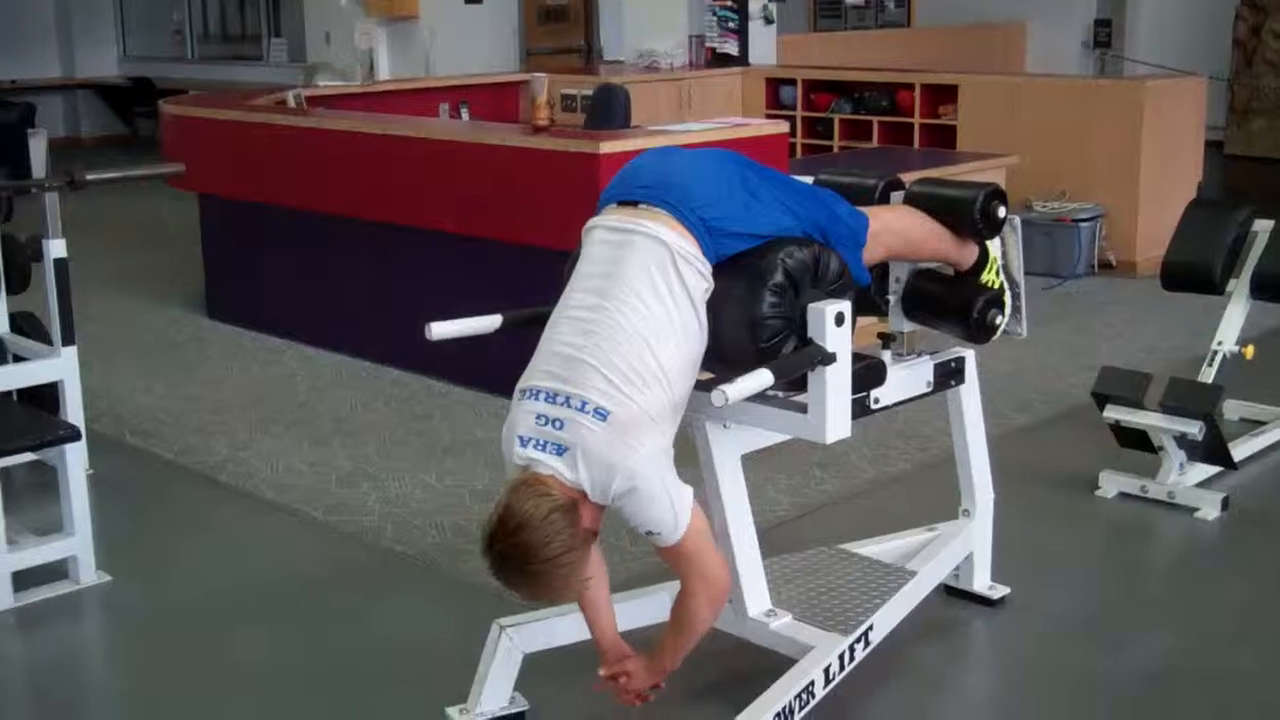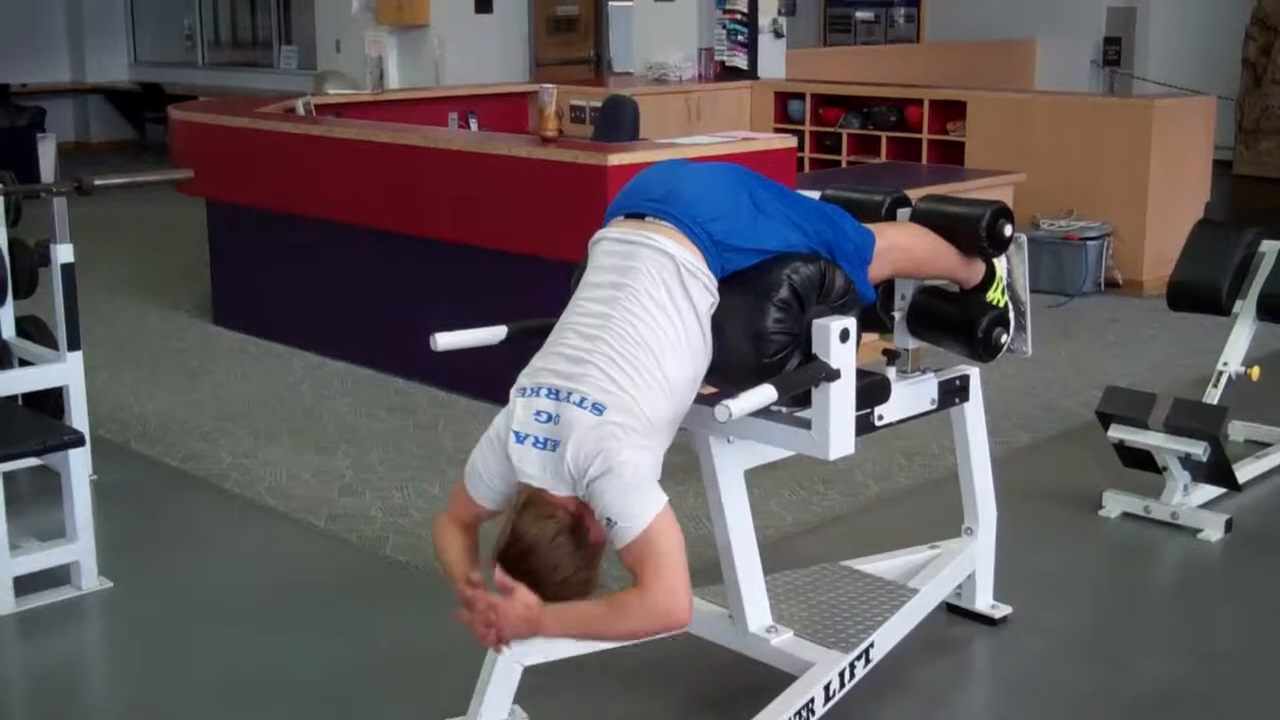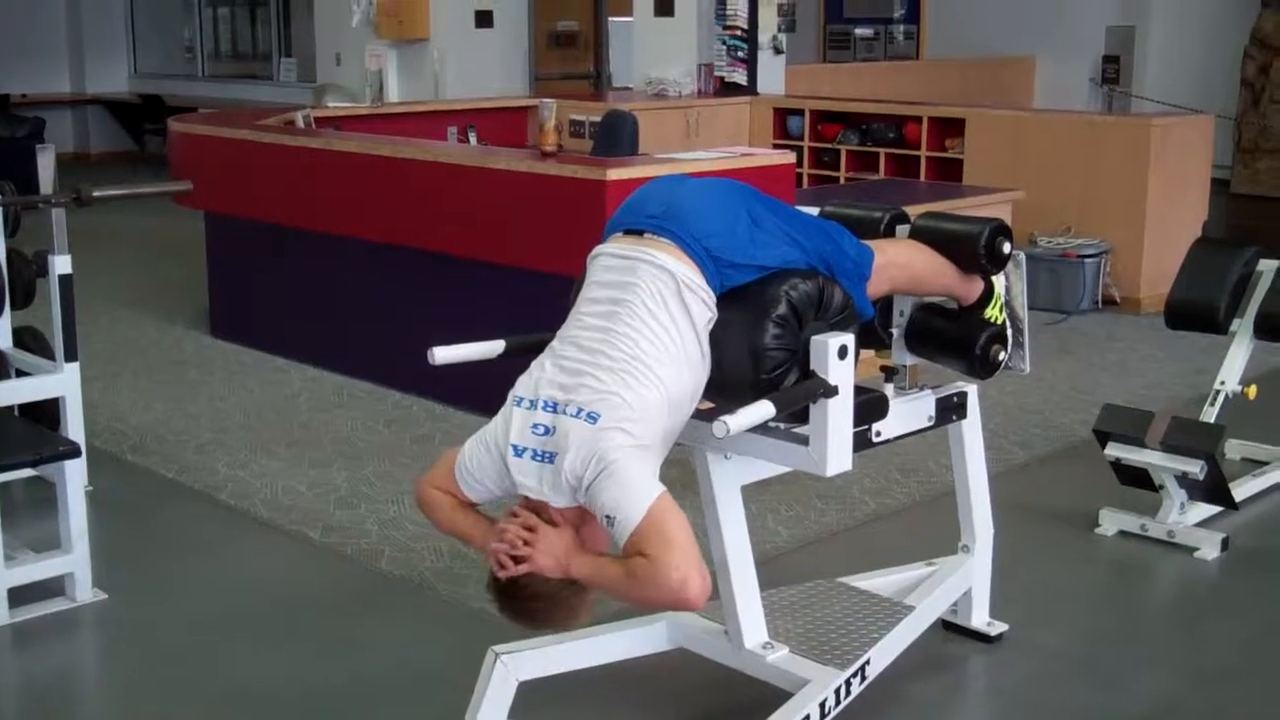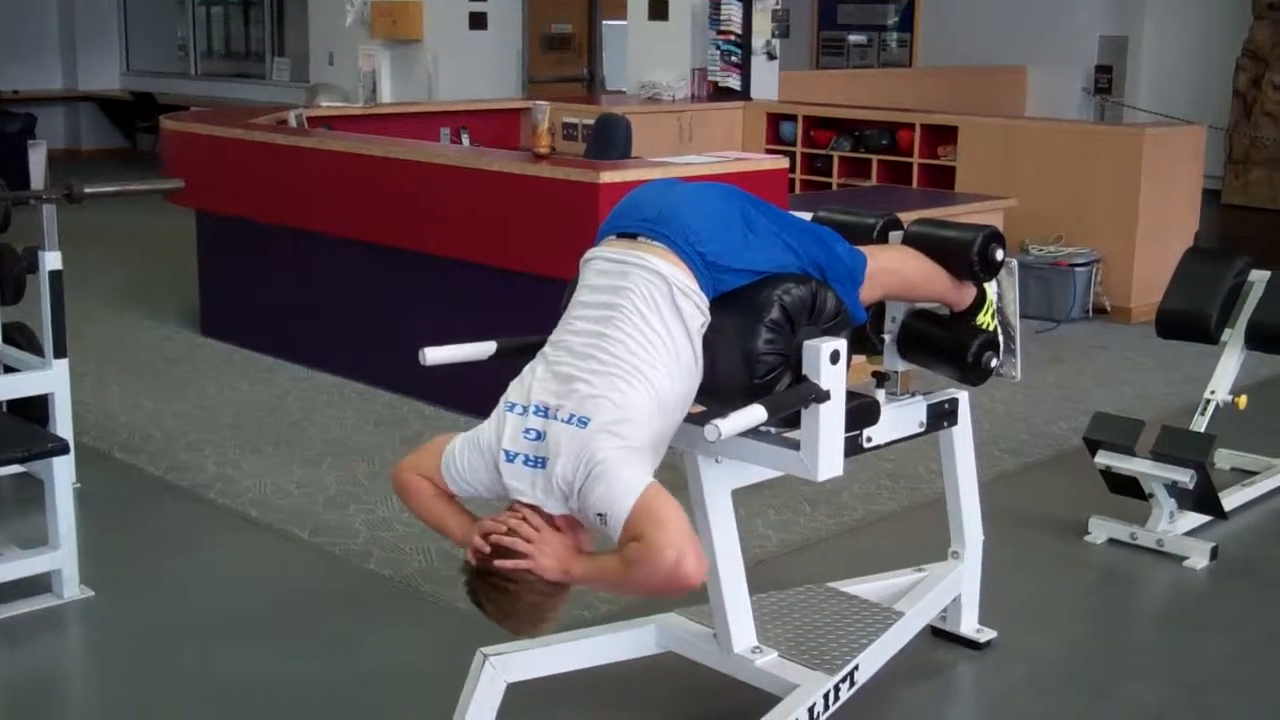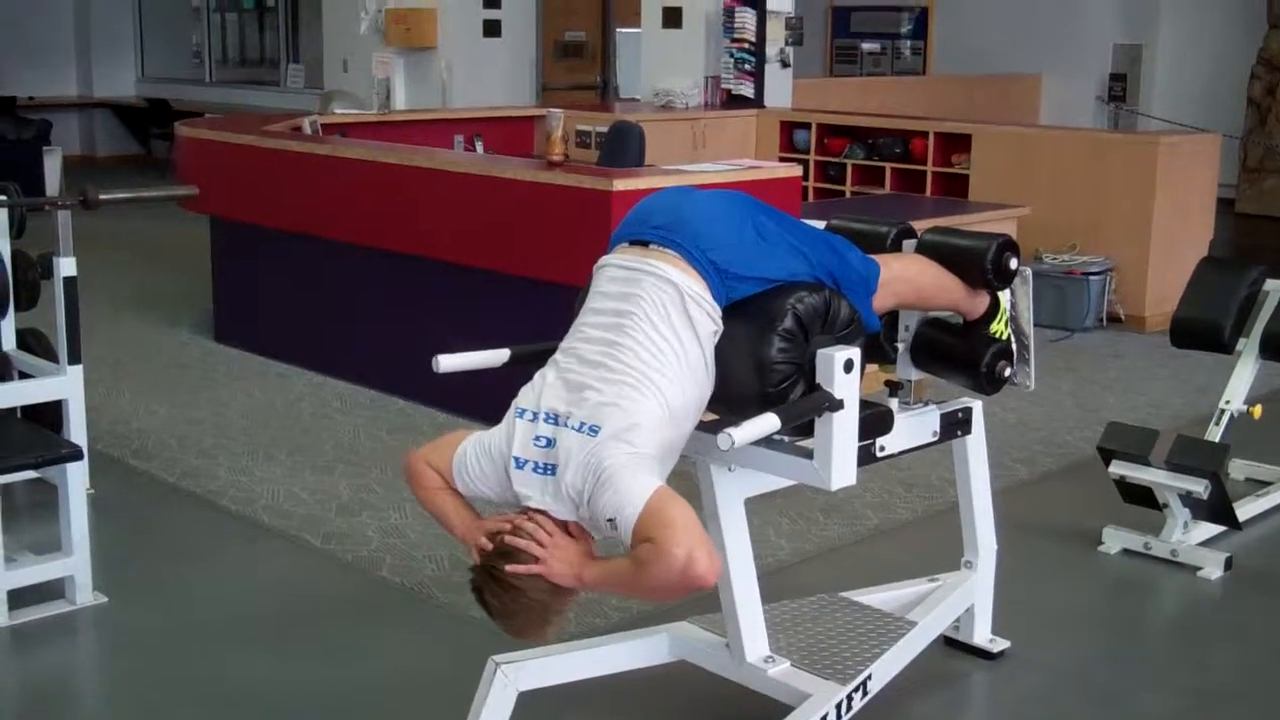
dt=0.4s
person 1, frame 1
left shoulder: (623, 462)
right shoulder: (522, 434)
left elbow: (709, 584)
right elbow: (571, 546)
left wrist: (651, 671)
right wrist: (609, 647)
left hip: (698, 204)
right hip: (628, 202)
left knee: (865, 240)
left ankle: (974, 258)
person 1, frame 2
left shoulder: (608, 461)
right shoulder: (514, 435)
left elbow: (668, 607)
right elbow: (451, 523)
left wrist: (539, 621)
right wrist: (474, 593)
left hip: (704, 218)
left knee: (866, 260)
left ankle: (979, 279)
person 1, frame 3
left shoulder: (605, 465)
right shoulder: (508, 442)
left elbow: (686, 585)
right elbow: (433, 490)
left wrist: (575, 562)
right wrist: (493, 541)
left hip: (705, 233)
right hip: (637, 227)
left knee: (867, 275)
left ankle: (976, 294)
person 1, frame 4
left shoulder: (595, 468)
right shoulder: (499, 445)
left elbow: (680, 565)
right elbow: (409, 472)
left wrist: (575, 566)
right wrist: (468, 533)
left hip: (695, 238)
right hip: (632, 227)
left knee: (860, 280)
left ankle: (969, 299)
person 1, frame 5
left shoulder: (605, 475)
right shoulder: (508, 453)
left elbow: (693, 566)
right elbow: (420, 466)
left wrist: (587, 572)
right wrist: (474, 535)
left hip: (710, 247)
right hip: (646, 229)
left knee: (873, 288)
left ankle: (983, 306)
